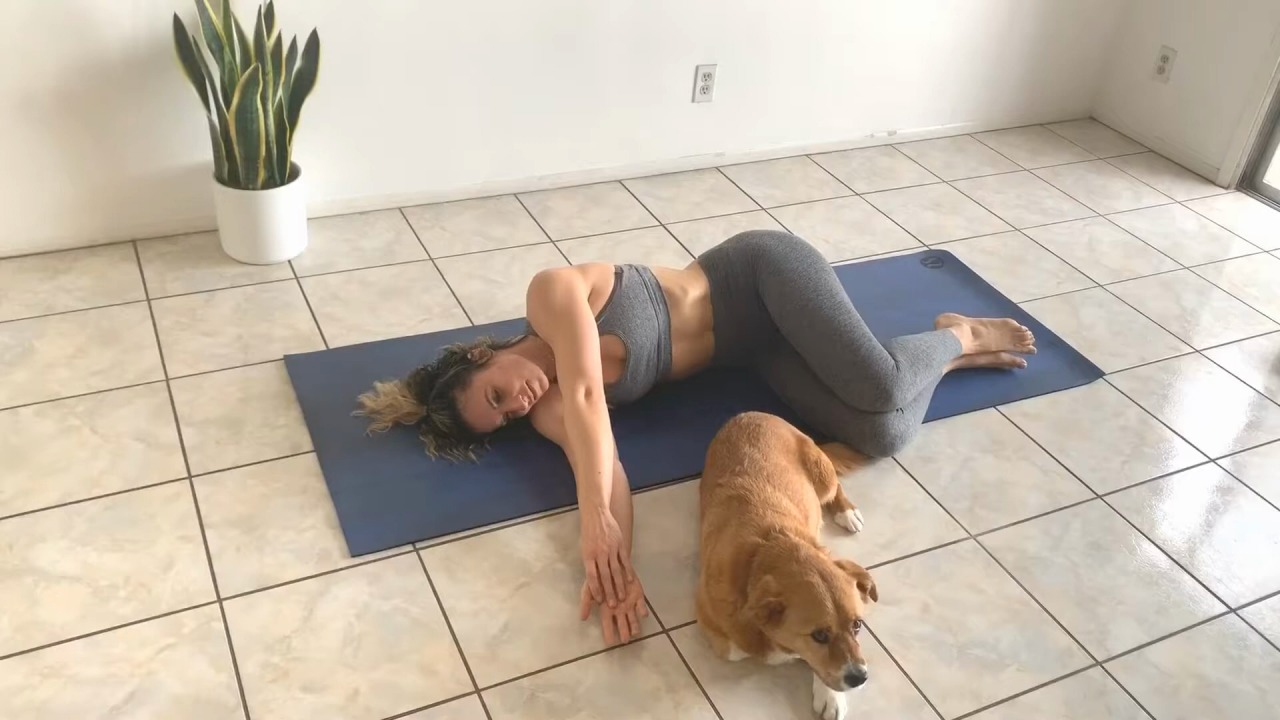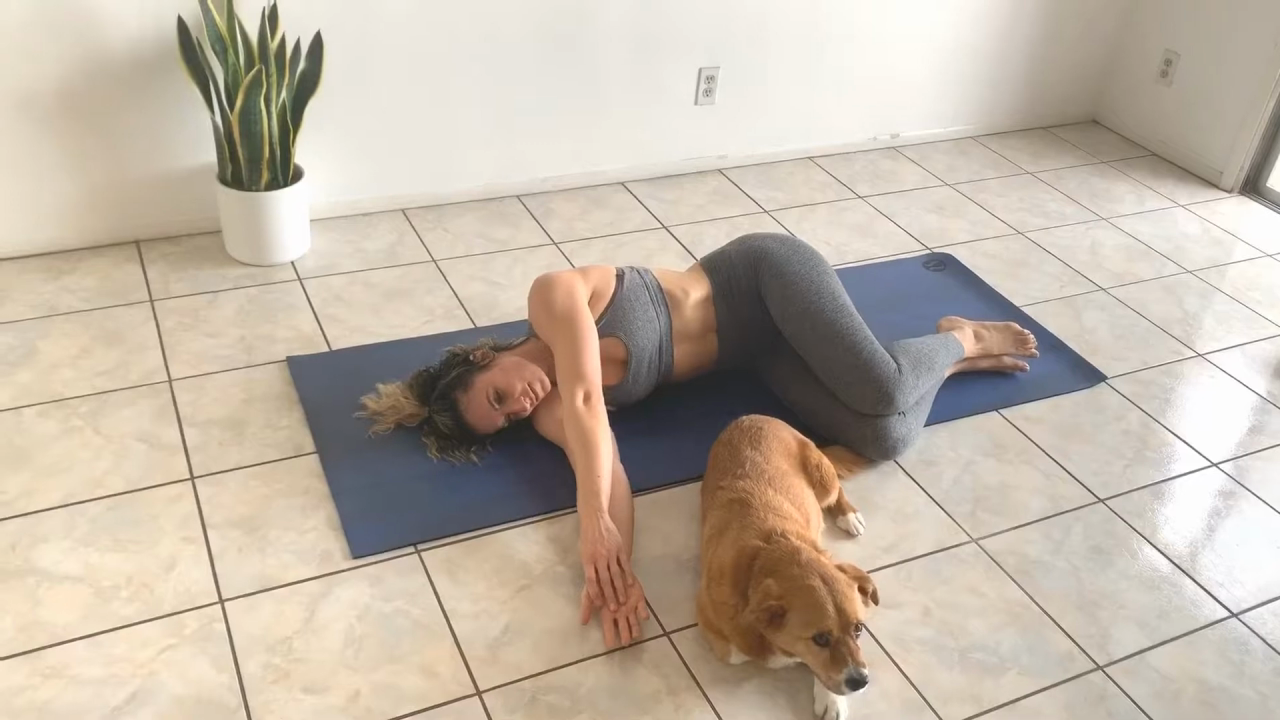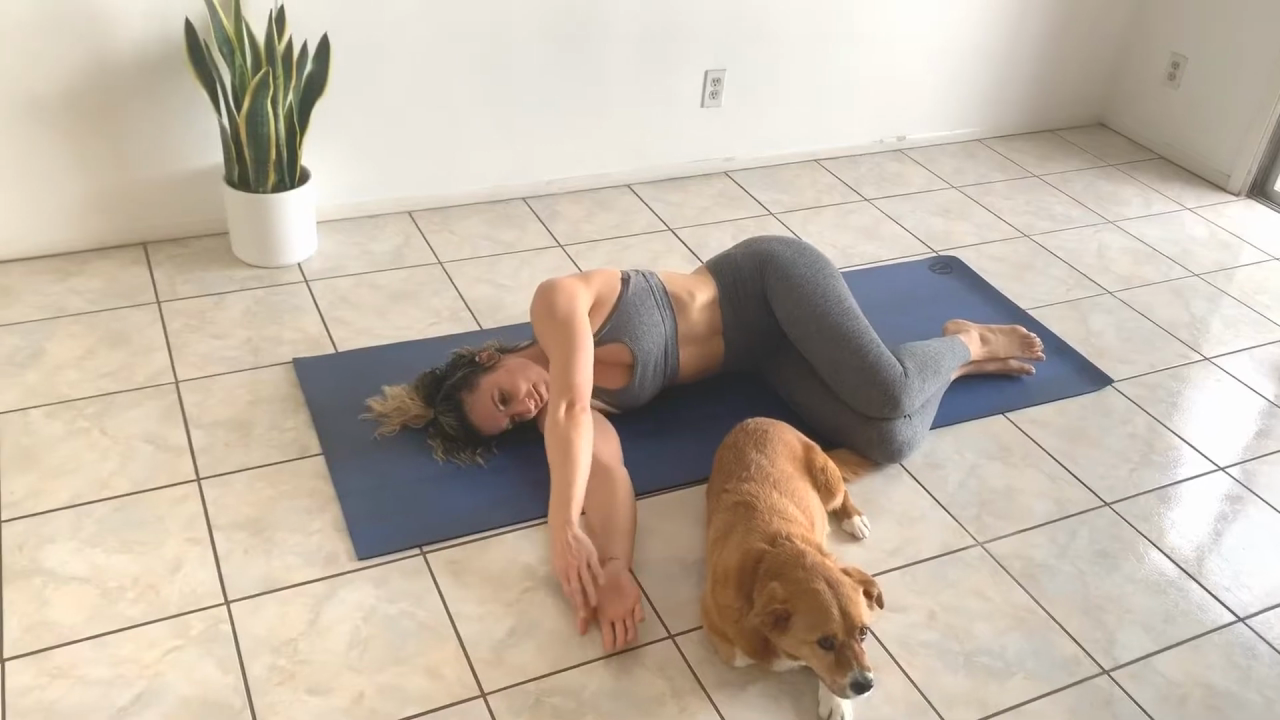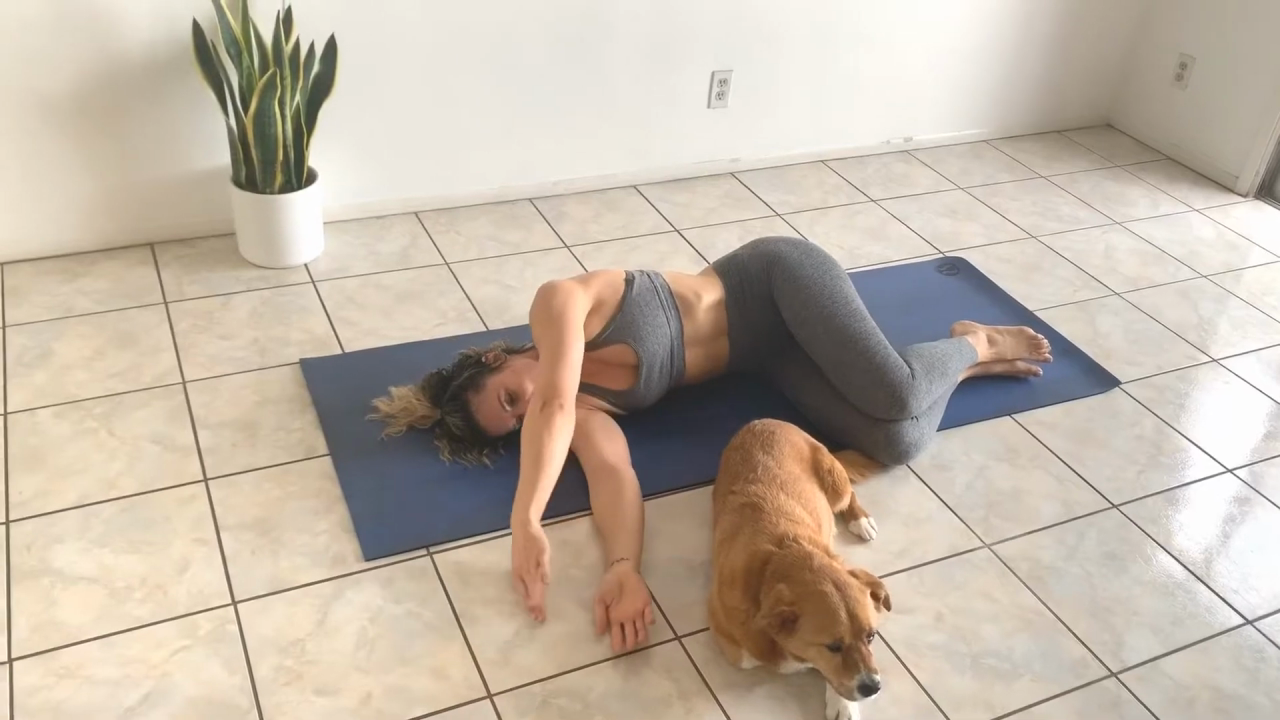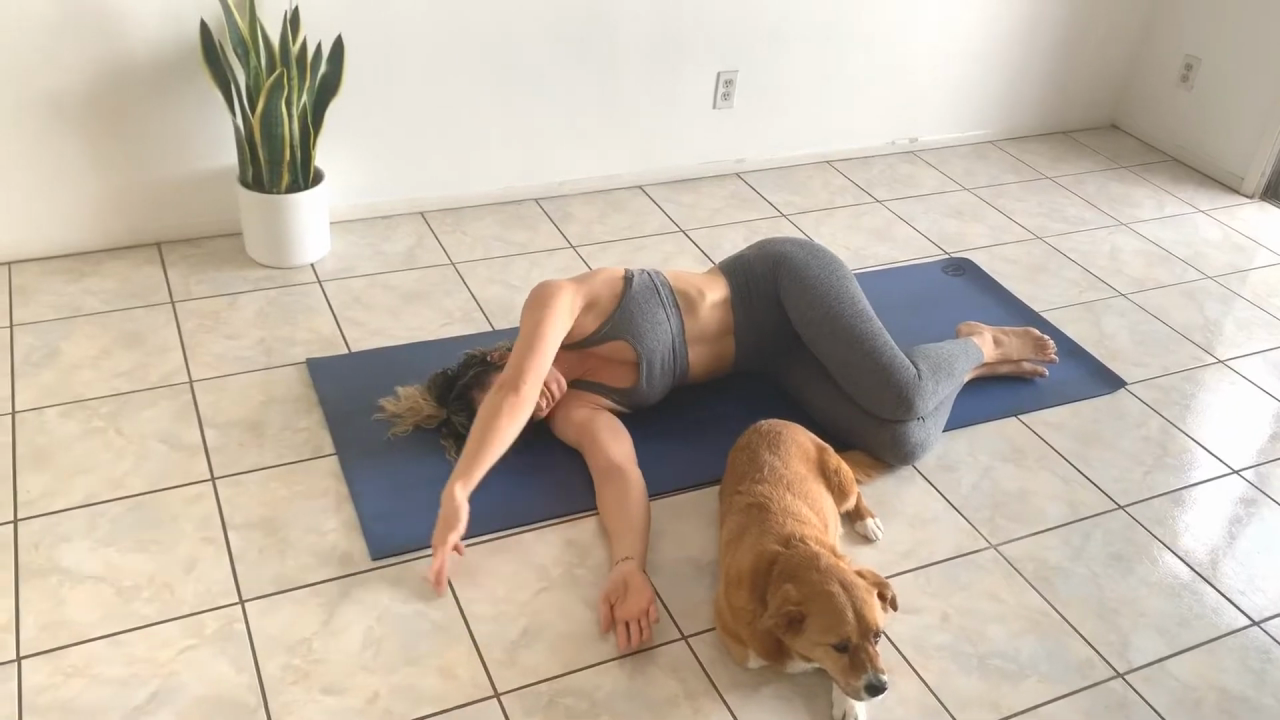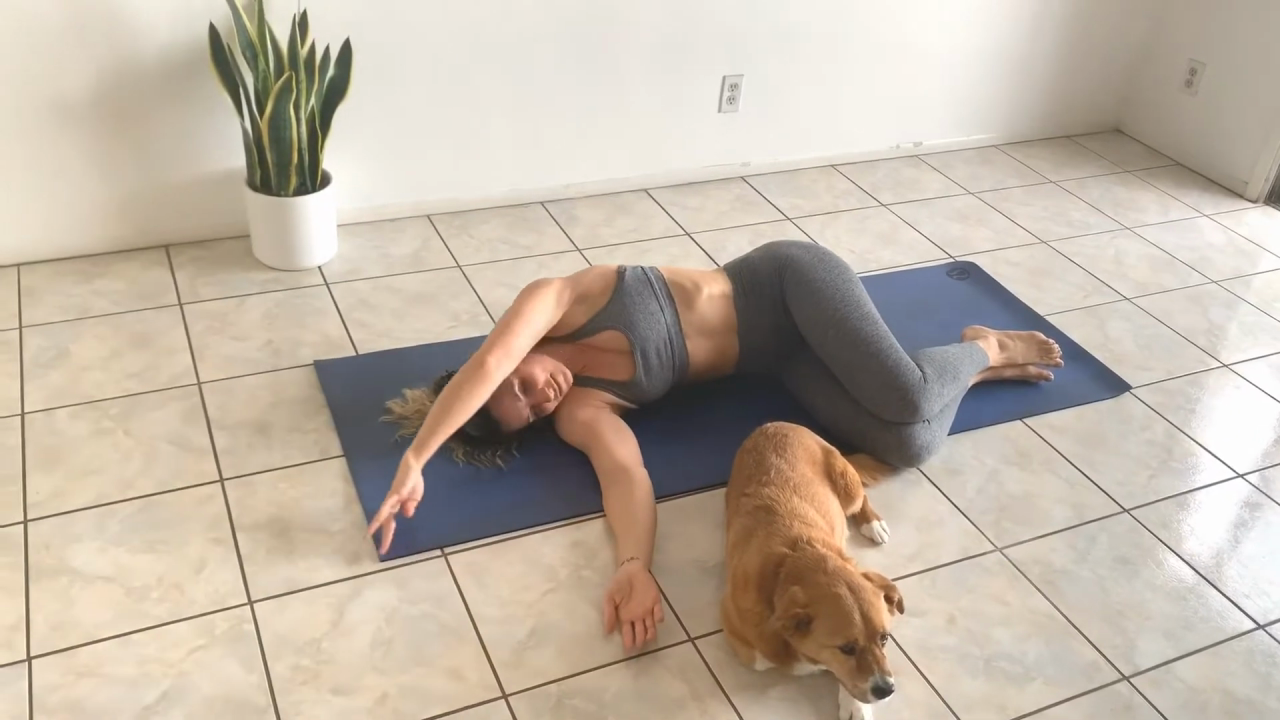
dt=0.3s
person 1, frame 1
left shoulder: (549, 294)
right shoulder: (549, 411)
left elbow: (587, 394)
right elbow: (601, 457)
left wrist: (596, 519)
right wrist: (614, 559)
left hip: (762, 271)
right hip: (748, 348)
left knee: (881, 392)
right knee: (881, 434)
left ankle: (957, 337)
right ankle: (946, 351)
person 1, frame 2
left shoulder: (550, 296)
right shoulder: (551, 412)
left elbow: (587, 397)
right elbow: (604, 461)
left wrist: (594, 524)
right wrist: (616, 564)
left hip: (765, 274)
right hip: (751, 348)
left knee: (882, 395)
right knee: (882, 437)
left ankle: (959, 339)
right ankle: (952, 357)
person 1, frame 3
left shoulder: (556, 301)
right shoulder: (562, 414)
left elbow: (570, 406)
right elbow: (607, 468)
left wrist: (566, 529)
right wrist: (615, 564)
left hip: (770, 275)
right hip: (758, 351)
left knee: (888, 398)
right knee: (886, 441)
left ankle: (965, 343)
right ankle: (956, 360)
person 1, frame 4
left shoulder: (557, 302)
right shoulder: (585, 413)
left elbow: (557, 404)
right elbow: (612, 471)
left wrist: (525, 524)
right wrist: (622, 566)
left hip: (778, 276)
right hip: (764, 351)
left knee: (894, 399)
right knee: (895, 442)
left ankle: (972, 344)
right ankle: (965, 360)
person 1, frame 5
left shoulder: (559, 303)
right shoulder: (577, 414)
left elbow: (516, 382)
right elbow: (619, 472)
left wrist: (455, 495)
right wrist: (628, 566)
left hip: (781, 276)
right hip: (769, 353)
left knee: (901, 399)
right knee: (900, 443)
left ankle: (980, 346)
right ankle: (972, 359)
person 1, frame 6
left shoulder: (555, 302)
right shoulder: (580, 413)
left elbow: (486, 364)
right elbow: (624, 471)
left wrist: (414, 457)
right wrist: (633, 566)
left hip: (789, 279)
right hip: (773, 356)
left knee: (907, 401)
right knee: (906, 445)
left ankle: (984, 349)
right ankle: (980, 361)
